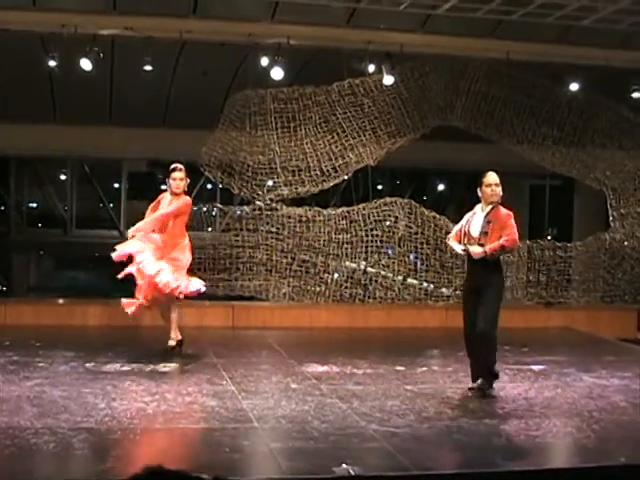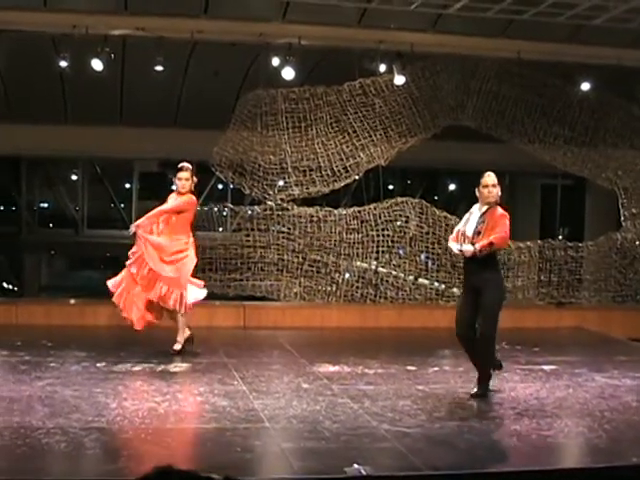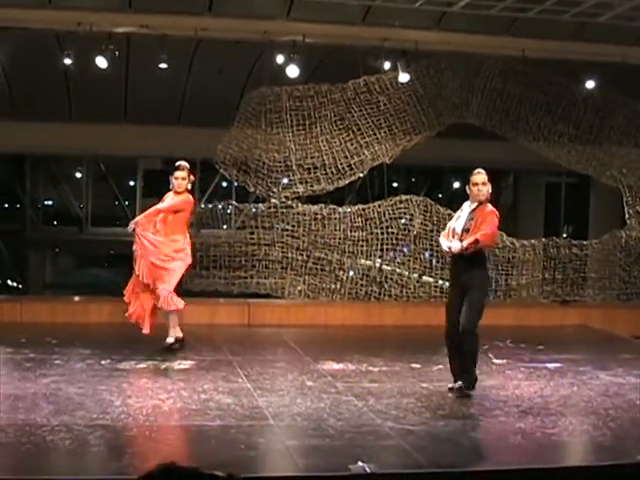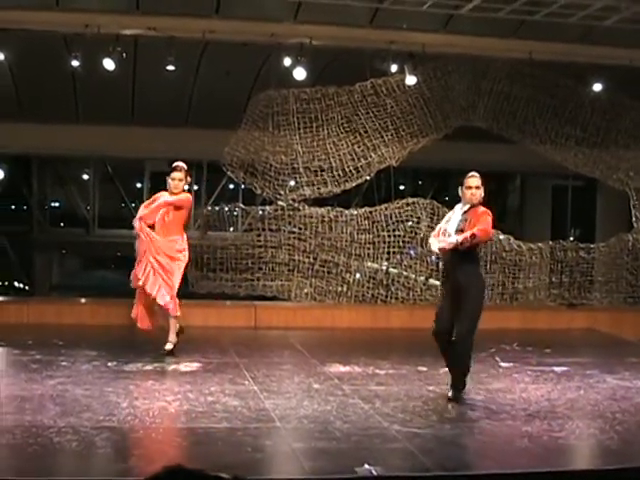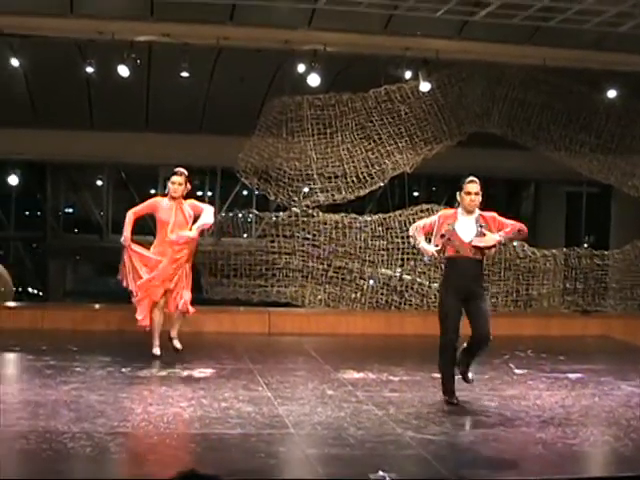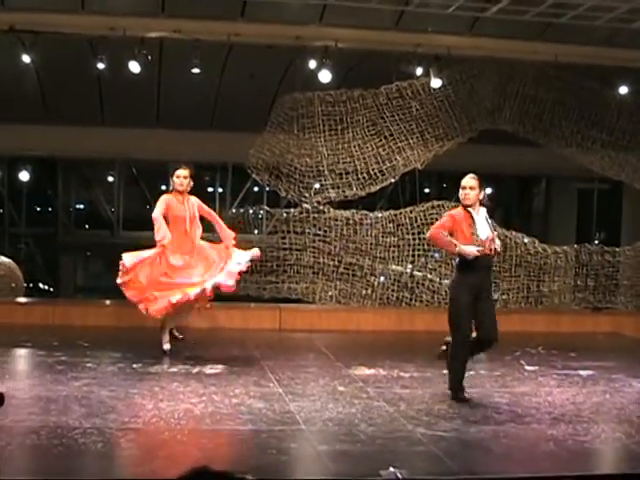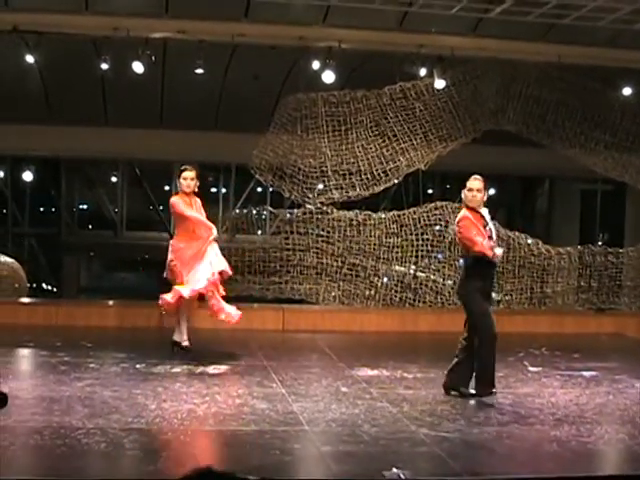
dt=0.3s
person 1, frame 1
left shoulder: (504, 215)
right shoulder: (471, 215)
left elbow: (512, 241)
right elbow: (453, 235)
left wrist: (485, 251)
right wrist: (457, 246)
left hip: (492, 278)
right hip: (472, 278)
left knee: (486, 329)
right knee: (471, 332)
left ankle: (488, 378)
right ankle: (481, 378)
person 1, frame 2
left shoulder: (500, 216)
right shoulder: (470, 215)
left elbow: (501, 240)
right elbow: (454, 237)
left wrist: (475, 248)
right wrist: (457, 247)
left hip: (490, 279)
right hip: (470, 280)
left knee: (485, 332)
right knee: (463, 331)
left ankle: (484, 383)
right ankle: (489, 364)
person 1, frame 3
left shoulder: (489, 213)
right shoulder: (461, 211)
left elbow: (487, 238)
right elbow: (446, 234)
left wrist: (462, 246)
right wrist: (447, 244)
left hip: (477, 277)
right hip: (457, 276)
left knee: (467, 327)
right knee: (452, 330)
left ankle: (467, 378)
right ankle: (461, 378)
person 1, frame 4
left shoulder: (482, 214)
right shoulder: (452, 214)
left elbow: (484, 233)
right elbow: (436, 234)
left wrist: (455, 240)
right wrist: (435, 244)
left hip: (471, 279)
right hip: (450, 280)
left knee: (464, 334)
right knee: (440, 330)
left ankle: (457, 386)
right ankle: (456, 368)
person 1, frame 5
left shoulder: (489, 219)
right shoulder: (445, 217)
left elbow: (521, 230)
right elbow: (416, 228)
left wrist: (497, 237)
right wrist: (423, 244)
left hip: (475, 286)
right hip: (451, 285)
left knee: (482, 335)
right knee: (449, 338)
left ankle: (463, 361)
right ankle: (448, 391)
person 1, frame 6
left shoulder: (485, 216)
right shoulder: (454, 216)
right elbow: (433, 235)
left wrist: (495, 243)
right wrist: (461, 249)
left hip: (484, 283)
right hip: (464, 282)
left knee: (489, 336)
right knee: (462, 336)
left ankle: (454, 356)
right ankle: (456, 388)
person 1, frame 7
left shoulder: (484, 216)
right shoulder: (465, 218)
left elbow: (491, 245)
right elbow: (475, 243)
left wrist: (496, 251)
right wrist: (492, 252)
left hip: (484, 284)
right hip: (472, 285)
left knee: (474, 336)
right knee: (487, 334)
left ankle: (455, 381)
right ankle: (484, 385)
person 2, frame 1
left shoulder: (186, 202)
right shoulder: (164, 197)
left elbow: (162, 215)
right elbow: (151, 210)
left wrist: (138, 227)
right wrist: (140, 231)
left hip: (177, 251)
right hip: (158, 250)
left knee: (168, 292)
right knee: (156, 294)
left ankle: (173, 337)
right ankle: (176, 336)
person 2, frame 2
left shoulder: (190, 200)
right shoulder: (172, 196)
left elbow: (163, 210)
right elbow: (162, 216)
left wrist: (140, 222)
right wrist: (153, 229)
left hip: (182, 250)
right hip: (164, 250)
left knee: (176, 291)
right knee: (160, 292)
left ankle: (181, 338)
right ankle: (186, 332)
person 2, frame 3
left shoulder: (187, 200)
right shoulder: (168, 196)
left elbow: (159, 209)
right elbow: (159, 213)
left wrist: (138, 221)
right wrist: (148, 229)
left hip: (177, 250)
right hip: (161, 249)
left knee: (165, 290)
right knee: (158, 292)
left ankle: (174, 334)
right ankle: (176, 333)
person 2, frame 4
left shoulder: (186, 199)
right shoulder: (161, 196)
left elbow: (170, 201)
right elbow: (145, 206)
left wrist: (144, 216)
right wrist: (139, 224)
left hip: (175, 251)
right hip: (156, 249)
left knee: (167, 293)
right knee: (150, 290)
left ankle: (172, 339)
right ankle: (175, 326)
person 2, frame 5
left shoulder: (190, 205)
right shoulder: (157, 202)
left elbow: (208, 209)
right elbow: (132, 213)
left wrist: (199, 225)
right wrist: (127, 233)
left hip: (180, 256)
right hip: (158, 255)
left knee: (181, 297)
right knee: (156, 299)
left ankle: (174, 334)
right ankle: (156, 344)
person 2, frame 6
left shoulder: (193, 200)
right shoulder: (166, 199)
left elbow: (211, 216)
right elbow: (156, 214)
left wrist: (227, 236)
right wrist: (162, 232)
left hip: (192, 251)
right hip: (171, 252)
left knee: (195, 293)
right knee: (171, 294)
left ankle: (173, 327)
right ankle: (164, 339)
person 2, frame 7
left shoulder: (197, 201)
right shoulder: (175, 200)
left elbow: (202, 219)
right elbow: (188, 215)
left wrist: (209, 234)
right wrist: (210, 227)
left hip: (198, 250)
right hip: (182, 250)
left knee: (194, 292)
right knee: (188, 290)
left ankle: (177, 336)
right ankle: (183, 336)
